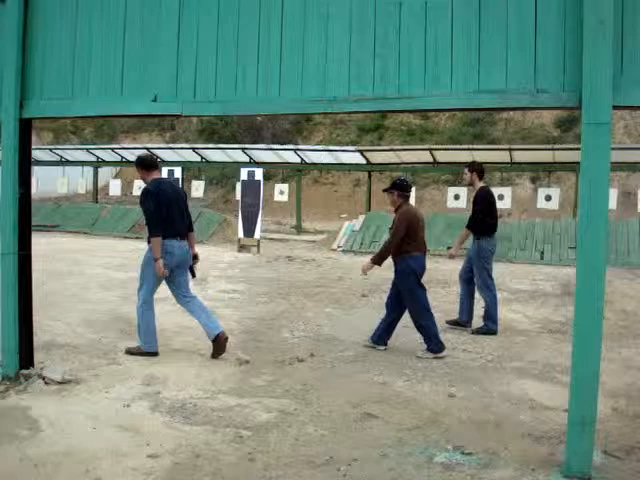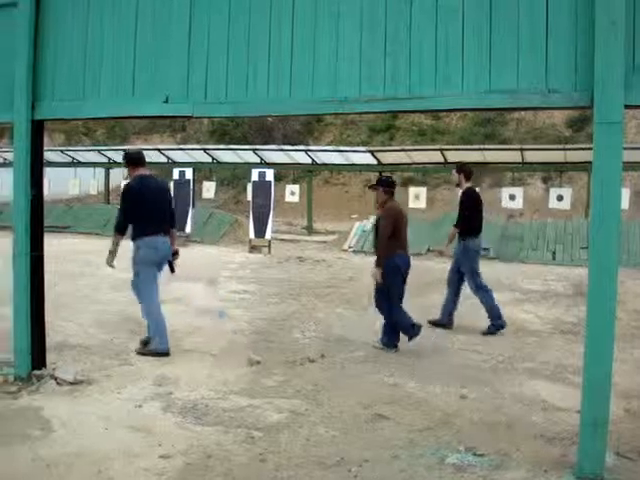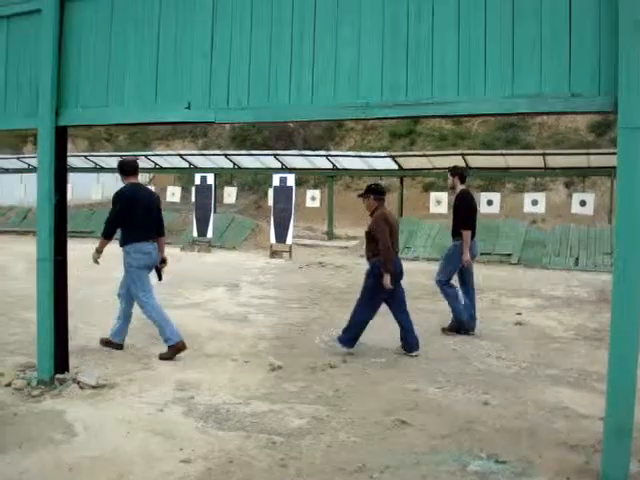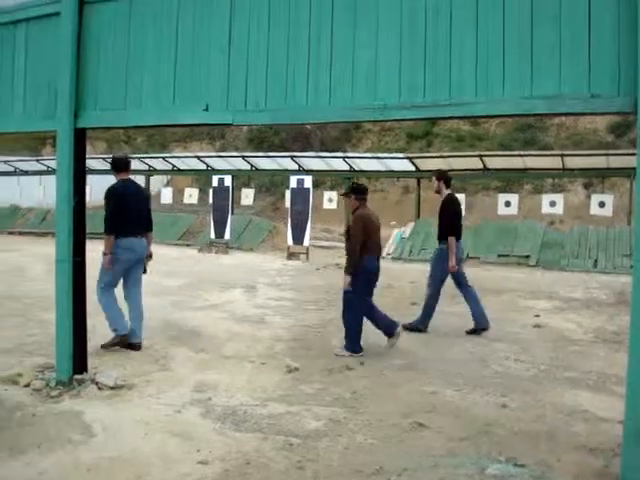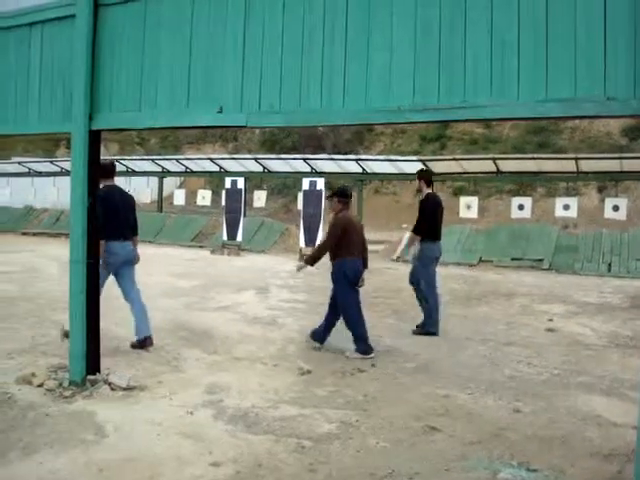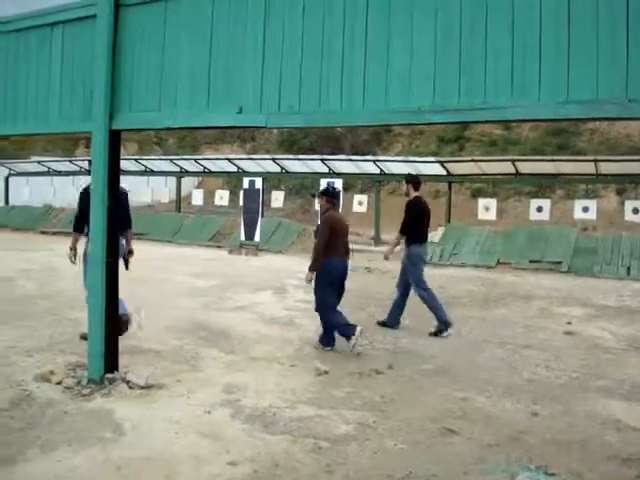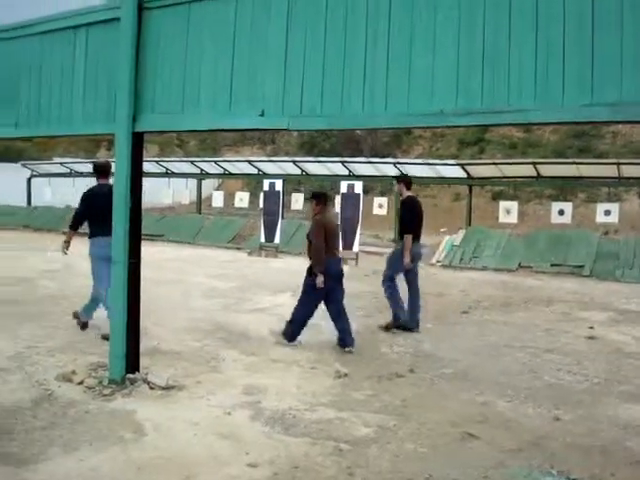
dt=0.3s
person 1, frame 1
left shoulder: (149, 191)
right shoulder: (176, 188)
left elbow: (154, 227)
right elbow: (188, 221)
left wrist: (157, 258)
right wrist: (192, 249)
left hip: (164, 248)
right hip: (182, 247)
left knee: (145, 296)
right knee: (185, 296)
left ankle: (148, 346)
right ankle: (216, 332)
person 1, frame 2
left shoulder: (132, 187)
right shoulder: (162, 185)
left elbow: (123, 221)
right elbow: (171, 218)
left wrist: (112, 251)
right wrist: (173, 245)
left hip: (146, 244)
right hip: (163, 244)
left knee: (148, 296)
right knee: (139, 286)
left ankle: (161, 345)
right ankle: (154, 333)
person 1, frame 3
left shoulder: (122, 194)
right shoulder: (152, 195)
left elbow: (111, 225)
right elbow: (160, 228)
left wrist: (99, 250)
right wrist: (161, 254)
left hip: (134, 251)
right hip: (151, 250)
left knee: (146, 300)
right knee: (126, 294)
left ankle: (174, 341)
right ankle: (117, 338)
person 1, frame 4
left shoulder: (114, 190)
right shoulder: (143, 192)
left elbow: (110, 224)
right elbow: (148, 224)
left wrist: (107, 252)
right wrist: (148, 248)
left hip: (122, 245)
right hip: (140, 245)
left knee: (104, 288)
right knee: (134, 293)
left ankle: (121, 332)
right ankle: (134, 338)
person 1, frame 5
left shoulder: (101, 196)
right shoulder: (128, 197)
left elbow: (101, 229)
right elbow: (134, 227)
left wrist: (99, 257)
right wrist: (134, 250)
left hip: (109, 248)
right hip: (126, 248)
right knee: (132, 292)
right ankle: (144, 335)
person 1, frame 6
left shoulder: (88, 192)
right shoulder: (121, 193)
left elbow: (80, 221)
right elbow: (126, 221)
left wrist: (73, 246)
right wrist: (128, 244)
right hip: (116, 244)
right ankle: (122, 314)
person 1, frame 7
left shoulder: (91, 194)
left elbow: (78, 219)
left wrist: (67, 240)
left hip: (100, 243)
left knee: (104, 286)
right knee: (100, 282)
right ankle: (84, 316)
person 2, frame 1
left shoulder: (404, 214)
right shoulder: (412, 212)
left elbow: (392, 242)
left wrist: (373, 262)
left hip: (407, 264)
right hip: (413, 261)
left knee: (418, 307)
right knee: (394, 303)
left ankle: (436, 347)
right ankle: (379, 339)
person 2, frame 2
left shoulder: (388, 210)
right shoulder: (396, 209)
left elbow: (384, 240)
left wrist: (378, 266)
left hip: (392, 261)
right hip: (400, 259)
left knee: (384, 302)
right knee: (389, 301)
left ankle: (412, 330)
right ankle: (389, 341)
person 2, frame 3
left shoulder: (379, 217)
right shoulder: (388, 215)
left elbow: (385, 246)
left wrist: (386, 273)
left hip: (381, 267)
right hip: (394, 265)
left knee: (364, 307)
right knee: (398, 307)
left ankle: (346, 341)
right ankle: (411, 346)
person 2, frame 4
left shoulder: (359, 217)
right shoulder: (372, 215)
left elbow: (355, 247)
left wrist: (348, 273)
left hip: (360, 266)
right hip: (373, 263)
left knee: (352, 307)
right knee: (363, 305)
left ankle: (353, 347)
right ankle: (391, 328)
person 2, frame 5
left shoulder: (340, 219)
right shoulder: (355, 220)
left elbow: (326, 245)
right elbow: (363, 247)
left wrist: (306, 262)
right wrist: (362, 270)
left hip: (343, 267)
right hip: (354, 265)
left knee: (351, 308)
right knee: (335, 304)
left ankle: (364, 349)
right ankle: (319, 337)
person 2, frame 6
left shoulder: (327, 218)
right shoulder: (341, 219)
left elbow: (320, 246)
left wrist: (311, 270)
left hip: (328, 265)
right hip: (340, 264)
left knee: (325, 306)
right knee: (326, 304)
left ankle: (351, 331)
right ankle: (327, 341)
person 2, frame 7
left shoulder: (318, 221)
right shoulder: (331, 221)
left elbow: (318, 248)
left wrist: (319, 273)
left hip: (323, 268)
right hip: (336, 265)
left knee: (305, 305)
right knee: (337, 306)
left ankle: (289, 336)
right ankle: (347, 342)
person 3, frame 1
left shoulder: (482, 195)
right shoulder: (484, 193)
left elbow: (472, 224)
left wrist: (456, 247)
left hip: (483, 243)
right hip: (480, 242)
left knee: (485, 284)
right knee: (466, 277)
left ankle: (490, 325)
right ankle: (464, 318)
person 3, frame 2
left shoulder: (467, 195)
right shoulder: (472, 194)
left elbow: (460, 223)
left wrist: (447, 245)
left hip: (467, 244)
right hip: (467, 243)
left knee: (476, 284)
right knee: (454, 281)
left ankle: (497, 321)
right ankle: (445, 319)
person 3, frame 3
left shoulder: (461, 197)
right shoulder: (467, 196)
left elbow: (465, 226)
left wrist: (466, 251)
left hip: (461, 245)
right hip: (466, 246)
left knee: (442, 280)
right knee: (467, 285)
left ankle: (460, 318)
right ankle: (467, 324)
person 3, frame 4
left shoulder: (447, 202)
right shoulder: (453, 200)
left elbow: (451, 232)
left wrist: (451, 257)
left hip: (446, 249)
right hip: (454, 248)
left knee: (433, 287)
right knee: (463, 286)
left ankle: (421, 324)
right ankle: (481, 322)
person 3, frame 5
left shoulder: (426, 201)
right shoulder: (436, 199)
left elbow: (418, 228)
left wrist: (405, 249)
left hip: (427, 247)
right hip: (433, 246)
left knee: (427, 287)
right knee: (415, 281)
left ankle: (431, 326)
right ankle: (429, 320)
person 3, frame 6
left shoulder: (412, 204)
right shoulder: (424, 204)
left elbow: (405, 229)
left wrist: (391, 249)
left hip: (413, 250)
right hip: (419, 248)
left knee: (421, 288)
right knee: (403, 286)
left ankle: (444, 322)
right ankle: (392, 320)
person 3, frame 7
left shoulder: (406, 202)
right shoulder: (416, 202)
left elbow: (408, 230)
left wrist: (406, 254)
left hip: (405, 248)
right hip: (416, 248)
left knee: (388, 281)
right knee: (412, 286)
left ankle: (400, 316)
right ankle: (412, 322)
